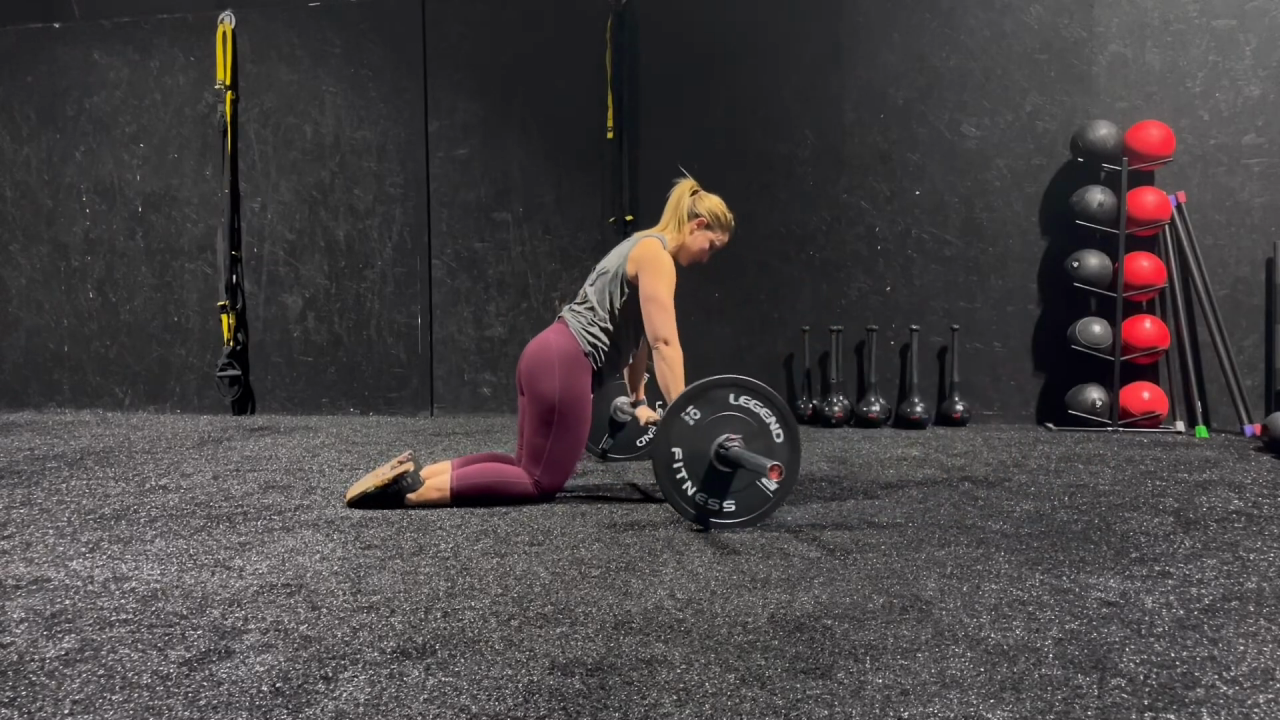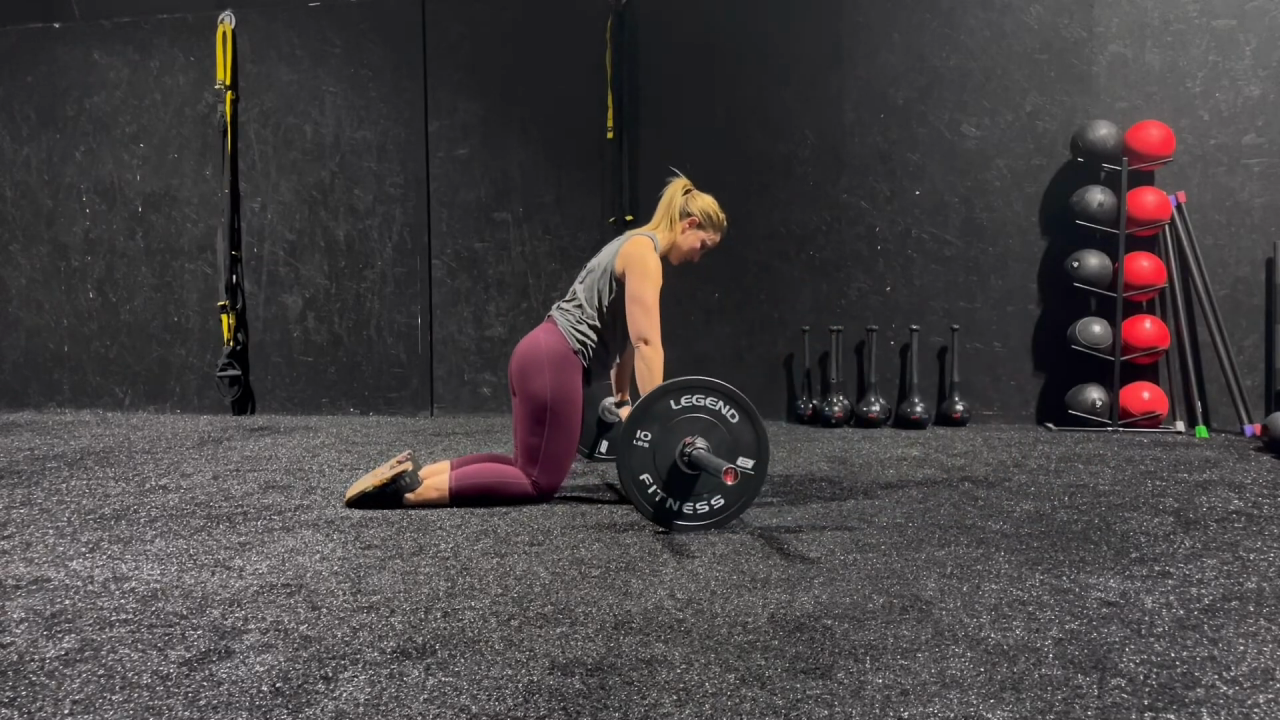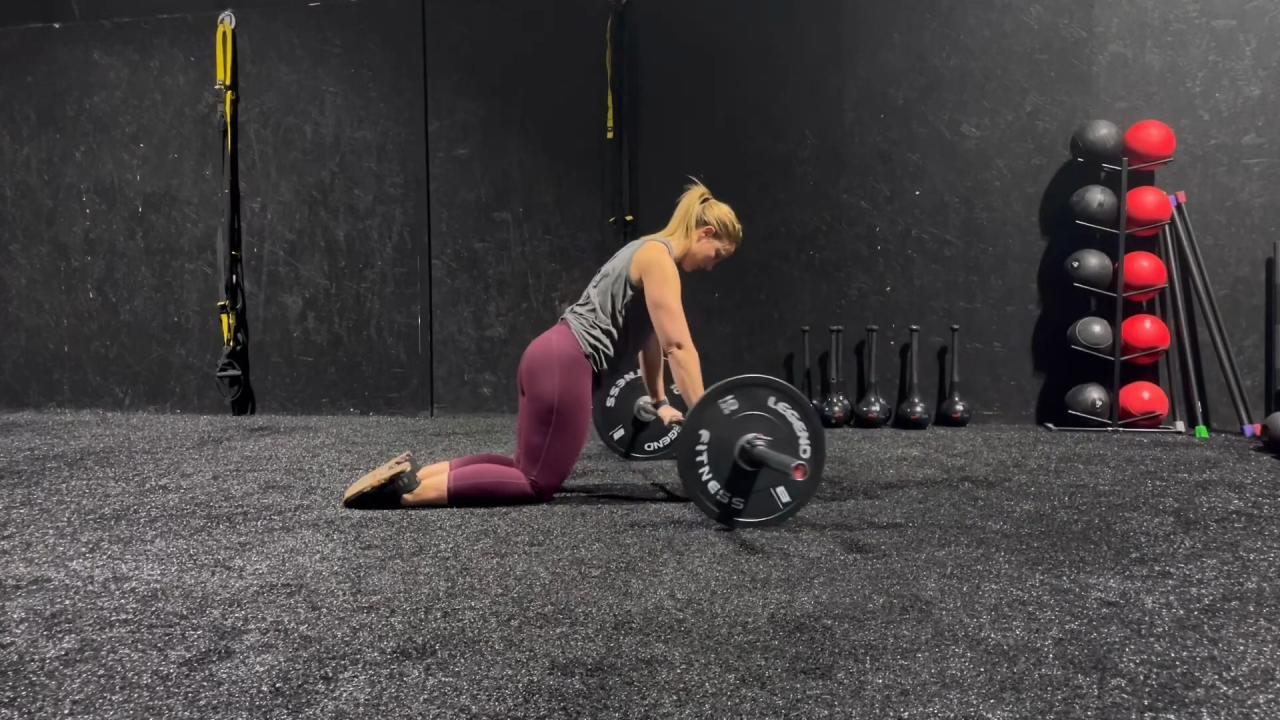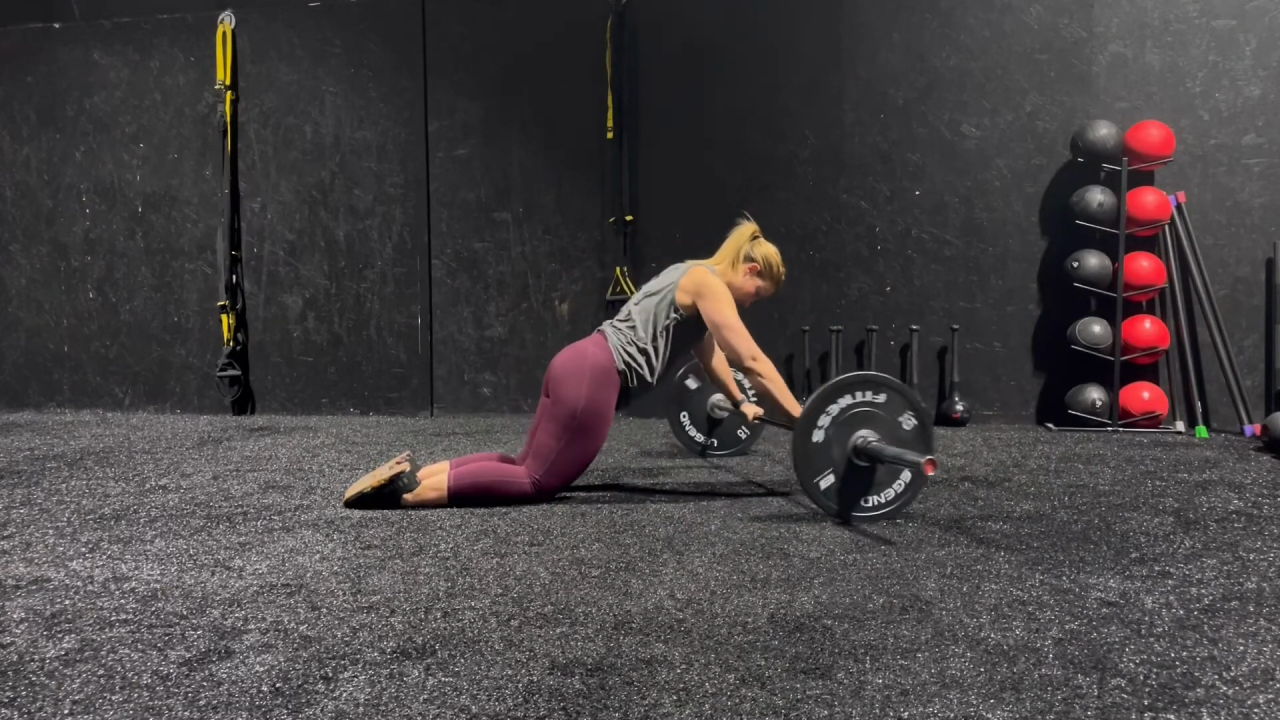
dt=0.5s
person 1, frame 1
left shoulder: (645, 248)
right shoulder: (656, 255)
left elbow: (637, 335)
right elbow: (664, 343)
left wrist: (639, 401)
left hip: (551, 357)
right hip: (564, 363)
left knee: (531, 467)
right knee: (541, 484)
left ankle: (416, 472)
right ankle: (413, 489)
person 1, frame 2
left shoulder: (636, 247)
right shoulder: (644, 252)
left elbow: (625, 336)
right elbow: (646, 341)
left wrist: (623, 401)
left hip: (544, 355)
right hip: (554, 360)
left knee: (529, 468)
right knee: (540, 483)
left ankle: (414, 473)
right ankle: (410, 488)
person 1, frame 3
left shoulder: (651, 253)
right shoulder: (660, 258)
left elbow: (650, 339)
right elbow: (679, 345)
left wrist: (660, 401)
left hip: (555, 359)
right hip: (566, 364)
left knee: (531, 470)
right knee: (538, 484)
left ankle: (415, 472)
right ankle: (409, 488)
person 1, frame 4
left shoulder: (694, 277)
right shoulder: (708, 284)
left elbow: (711, 353)
right elbow: (751, 359)
left wrist: (740, 402)
right wrist: (801, 416)
left hip: (578, 367)
right hip: (594, 376)
left knee: (527, 466)
right knee: (537, 482)
left ankle: (415, 471)
right ankle: (410, 488)
